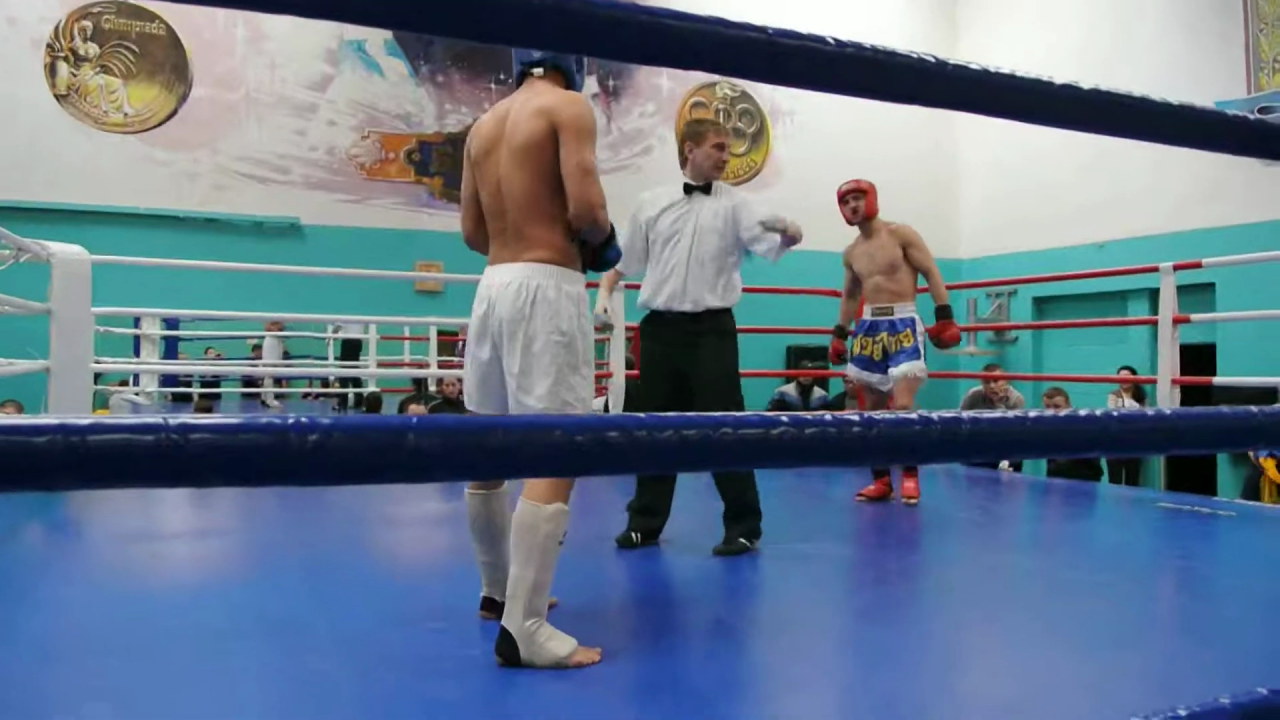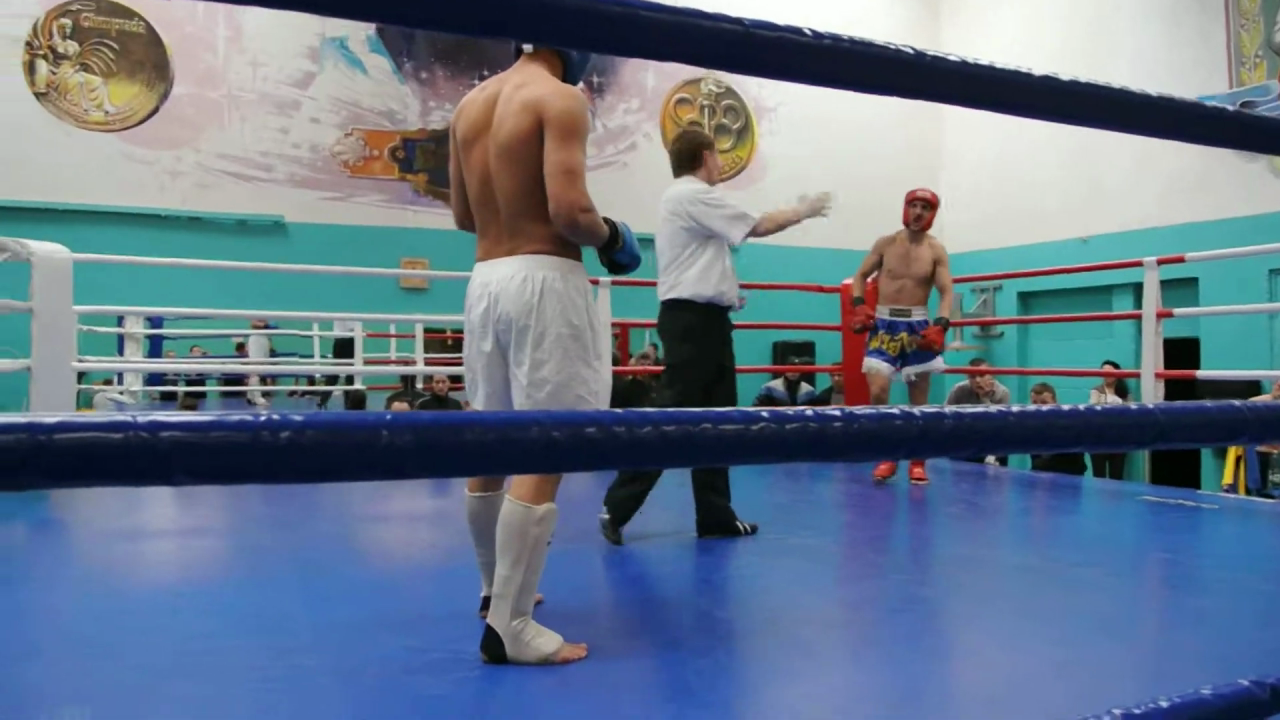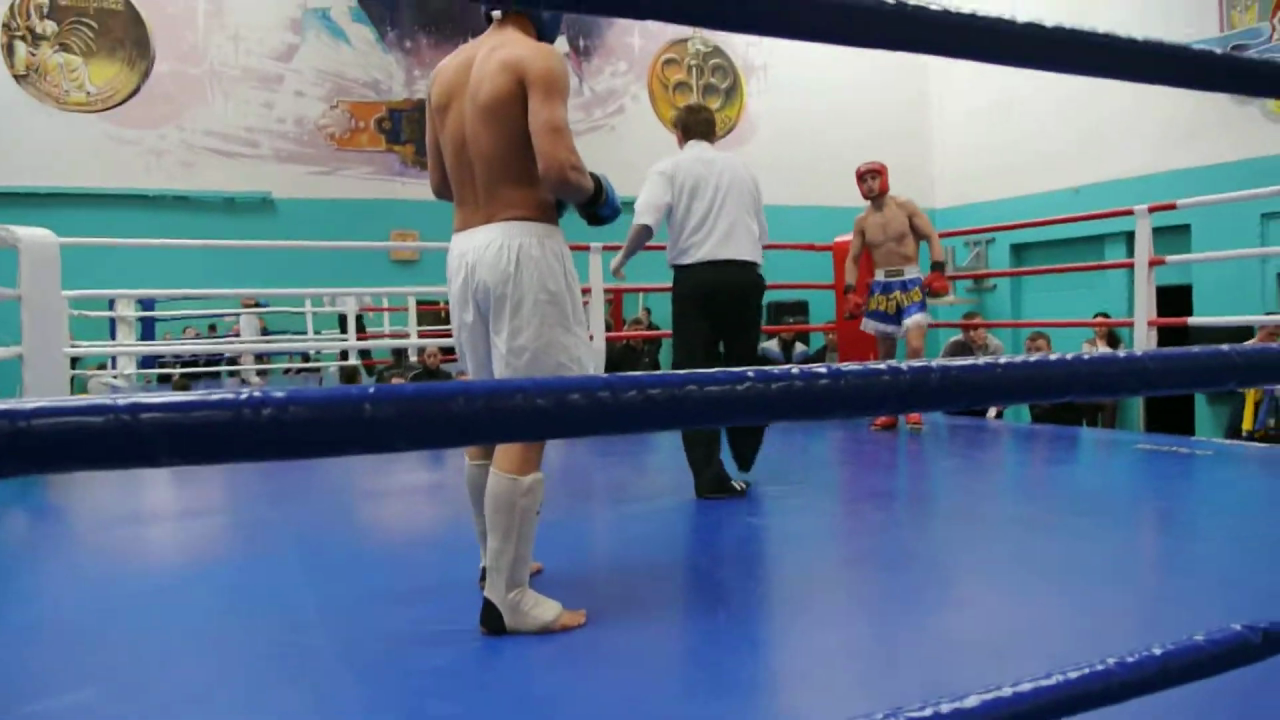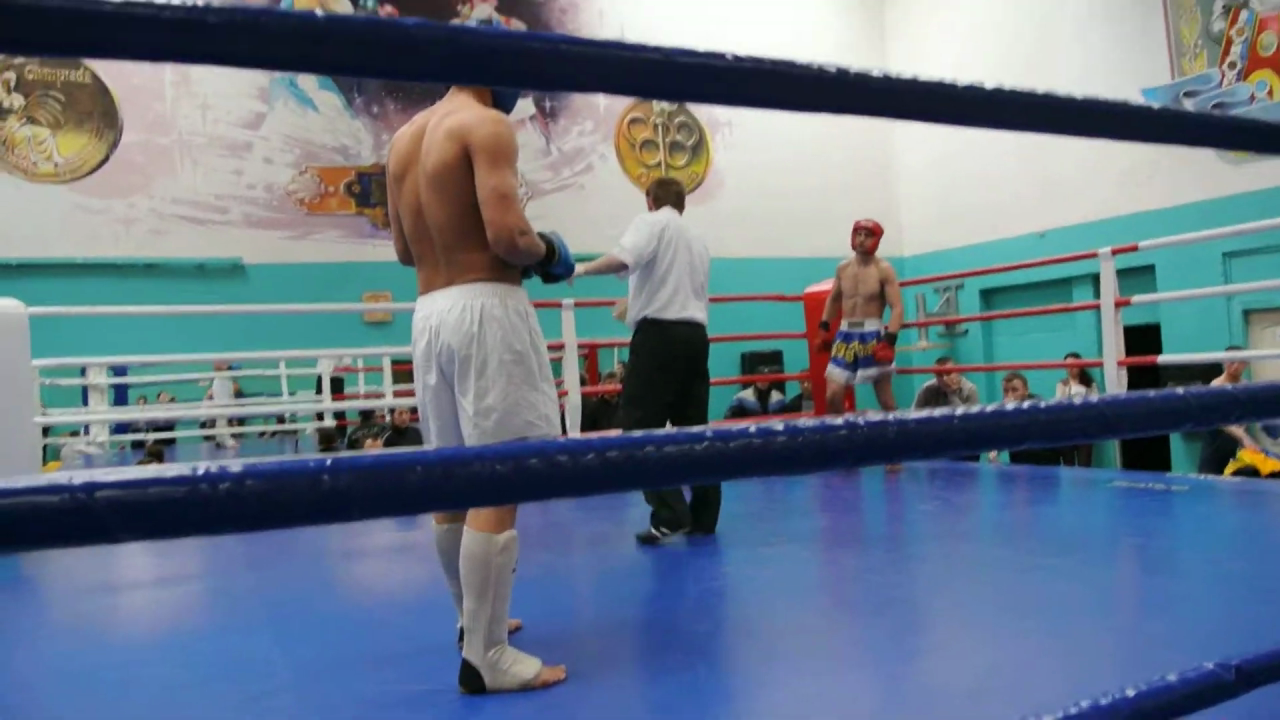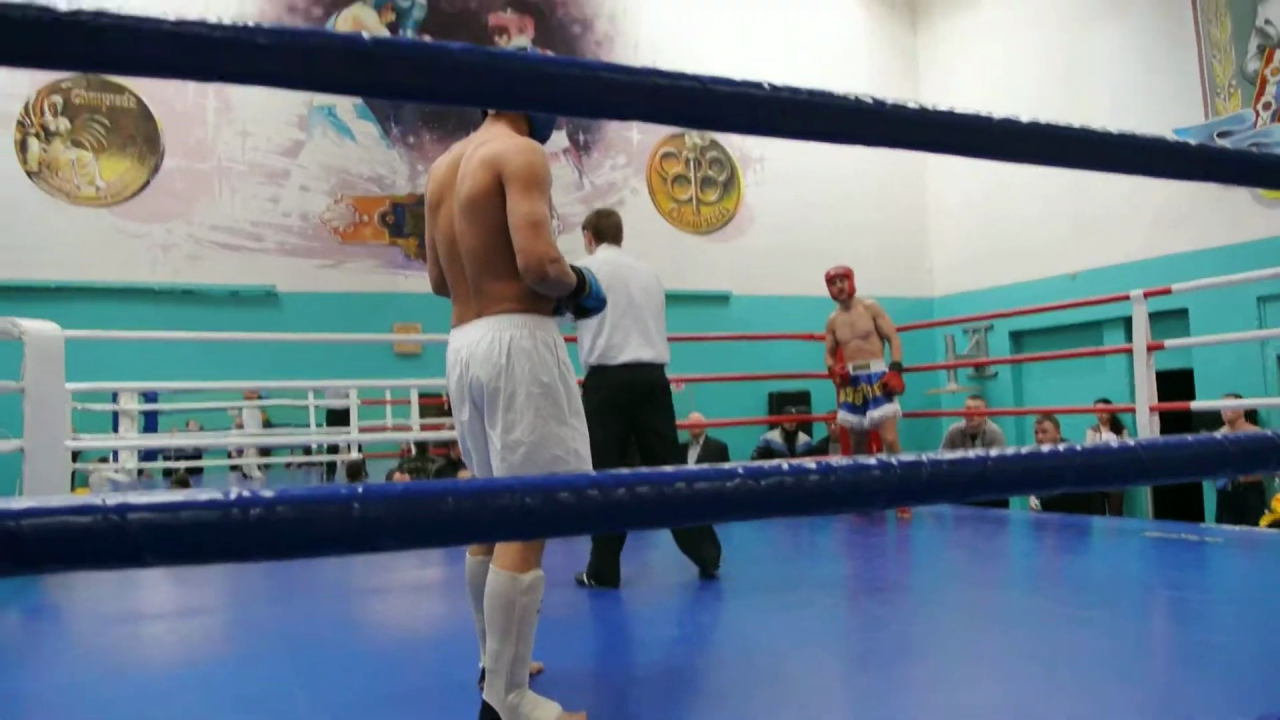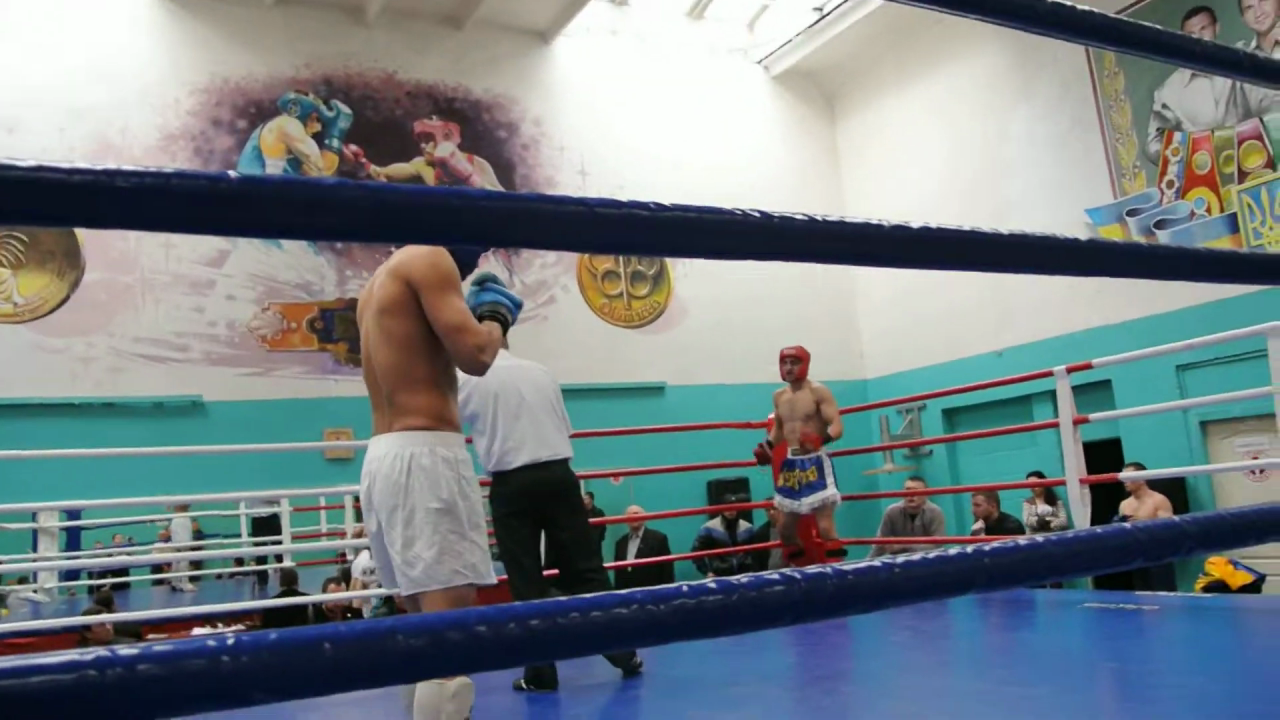
dt=0.7s
person 1, frame 1
left shoulder: (485, 124)
right shoulder: (568, 106)
left elbow: (473, 231)
right elbow: (586, 210)
right wrist: (604, 238)
left hip: (494, 286)
right hip: (545, 288)
left ankle: (499, 588)
right ankle: (524, 629)
person 1, frame 2
left shoulder: (470, 105)
right shoulder: (559, 100)
right elbow: (570, 211)
right wrist: (612, 237)
left hip: (487, 280)
right hip: (544, 281)
left ankle: (498, 590)
right ankle: (509, 627)
person 1, frame 3
left shoulder: (446, 71)
right shoulder: (537, 58)
right elbow: (558, 167)
right wrist: (593, 193)
left hip: (467, 248)
right hip: (523, 247)
left ankle: (497, 559)
right ankle: (506, 598)
person 1, frame 4
left shoulder: (405, 138)
right shoulder: (488, 125)
right elbow: (507, 235)
right wrist: (548, 256)
left hip: (431, 315)
right hip: (486, 311)
left ankle: (475, 623)
right ankle: (485, 659)
person 1, frame 5
left shoulder: (444, 166)
right shoulder: (521, 153)
right elbow: (539, 263)
right wrist: (578, 285)
left hip: (464, 344)
right hip: (518, 341)
left ankle: (496, 662)
person 1, frame 6
left shoulder: (381, 281)
right shoulder: (427, 259)
right elbow: (476, 356)
left wrist: (471, 316)
right wrist: (496, 317)
left hip: (385, 458)
right hip: (426, 456)
person 2, frame 1
left shoulder: (734, 203)
right shoulder: (651, 203)
left elbow: (772, 240)
right elbow: (623, 259)
left wrist: (787, 230)
right wrist: (605, 295)
left hip: (712, 327)
right hip: (661, 326)
left ankle: (743, 524)
right ankle: (646, 521)
person 2, frame 2
left shoulder: (682, 199)
right shoulder: (695, 196)
right elbow: (758, 226)
left wrist: (724, 291)
right wrist: (803, 210)
left hip: (697, 320)
right hip: (690, 319)
right knee: (671, 414)
left ankle: (714, 513)
right ankle: (618, 504)
person 2, frame 3
left shoulder: (669, 169)
right shoulder: (742, 169)
left elbow: (644, 224)
right elbow: (760, 235)
left wrist: (621, 259)
right wrist: (757, 277)
left hip: (694, 279)
right hip: (742, 277)
right knee: (743, 369)
left ankle: (710, 478)
right ankle: (745, 455)
person 2, frame 4
left shoulder: (650, 222)
right shoulder: (698, 239)
left elbow: (624, 259)
left wrist: (584, 268)
left hip: (659, 334)
right hip: (695, 334)
left knee: (641, 424)
right knee: (693, 426)
left ankle: (669, 514)
right ankle: (702, 515)
person 2, frame 5
left shoulder: (586, 269)
right shoulder: (648, 273)
left hip: (608, 378)
right hip: (651, 376)
left knee: (605, 475)
right knee: (670, 467)
left ankle: (603, 570)
right ankle: (706, 554)
person 2, frame 6
left shoulder: (469, 380)
right shoulder: (541, 372)
right elbow: (565, 427)
left hip: (512, 484)
right hip: (558, 474)
left knee: (526, 580)
right knee: (585, 568)
left ankle: (541, 671)
right ankle: (622, 652)
person 3, frame 1
left shoulder: (902, 234)
right shoulder: (851, 253)
left elbow: (931, 272)
left wrist: (945, 317)
right wrist: (839, 334)
left hip: (903, 324)
right hip: (869, 326)
left knee: (902, 405)
right knee: (872, 408)
left ankle: (909, 475)
right ankle: (881, 479)
person 3, frame 2
left shoulder: (936, 251)
right shoulder: (886, 243)
left elbow: (946, 292)
right elbow: (861, 276)
left wrist: (940, 327)
right wrist: (858, 305)
left hip: (917, 326)
right hip: (884, 323)
left knee: (918, 400)
right knee: (877, 393)
left ankle: (917, 462)
right ankle: (888, 458)
person 3, frame 3
left shoulder: (905, 206)
right shoulder: (862, 222)
left elbow: (932, 237)
right elbow: (852, 260)
left wrist: (938, 271)
right wrist: (850, 292)
left hip: (910, 283)
right hip: (881, 286)
left knee: (915, 346)
right knee: (885, 355)
right ankle: (889, 411)
person 3, frame 4
left shoulder: (884, 270)
right shoulder: (842, 268)
left elbow: (897, 307)
right elbow: (832, 299)
left wrist: (889, 339)
right wrist: (824, 327)
left hip: (872, 337)
right hip: (845, 337)
left knee: (886, 401)
right knee: (831, 397)
person 3, frame 5
left shoulder: (872, 308)
right shoulder: (833, 321)
left elbow: (893, 340)
right elbow: (829, 353)
left wrist: (896, 371)
right wrist: (833, 369)
left hip: (877, 377)
right hip: (851, 382)
left knee: (889, 439)
person 3, frame 6
left shoulder: (818, 391)
right shoulder: (779, 396)
left elbow: (837, 426)
left wrist: (821, 438)
right wrist: (767, 446)
left hip: (815, 462)
right hip: (790, 463)
left knee: (825, 527)
right knee: (785, 529)
